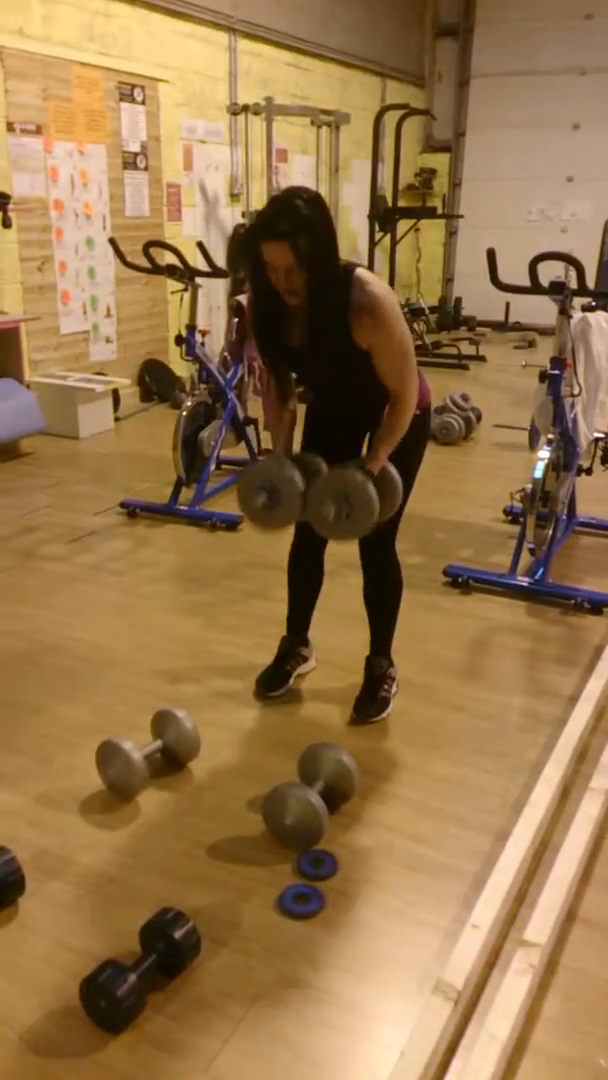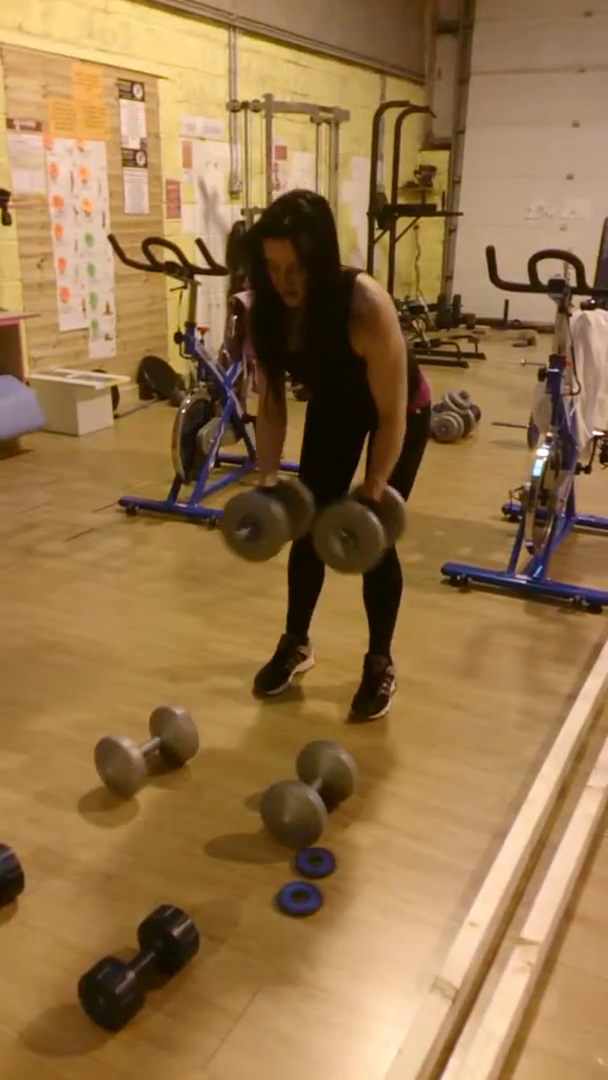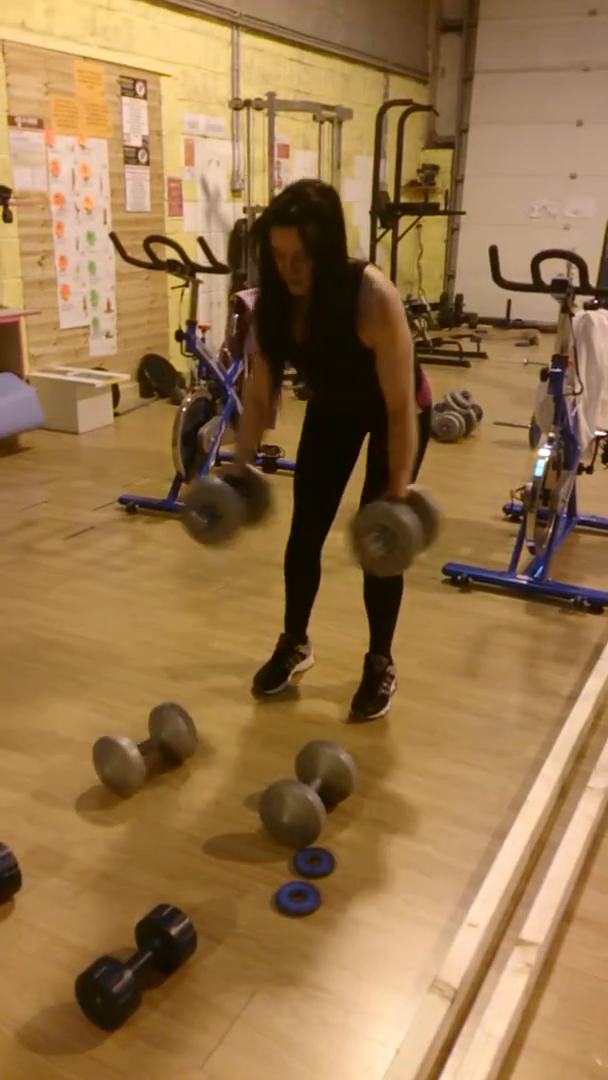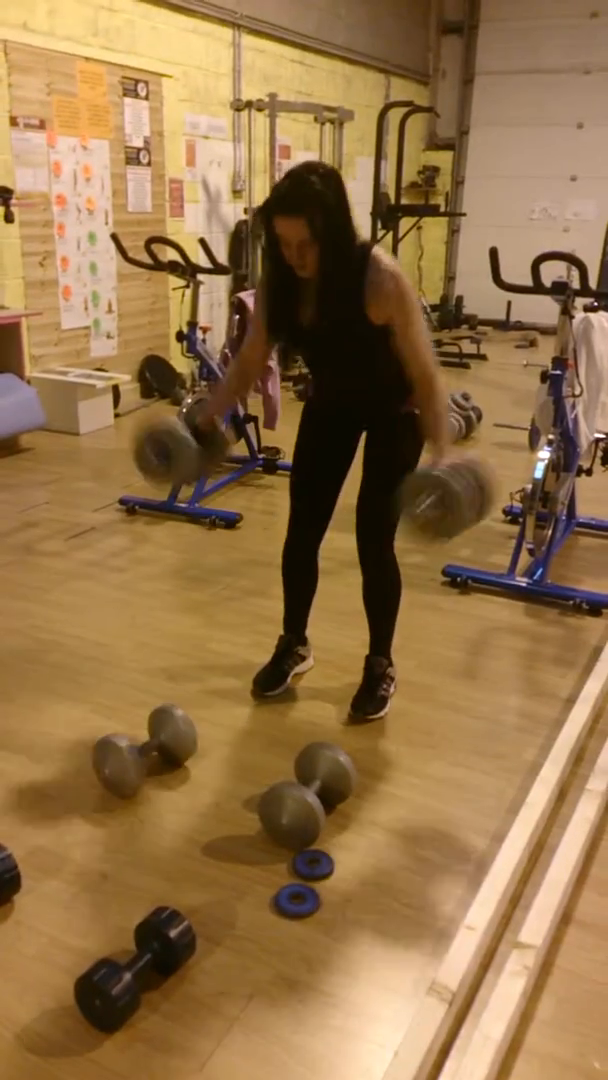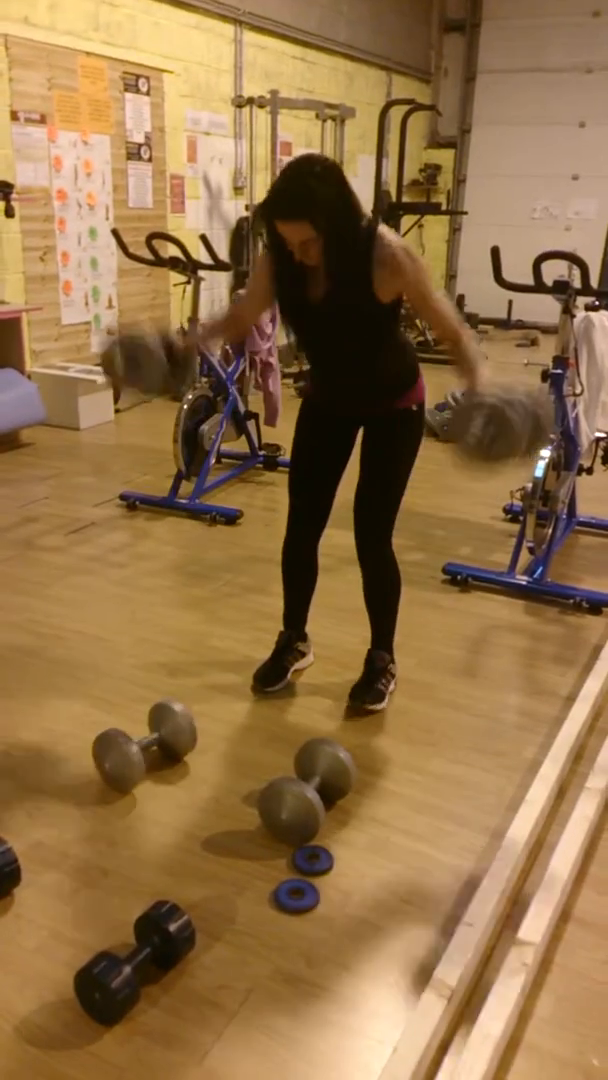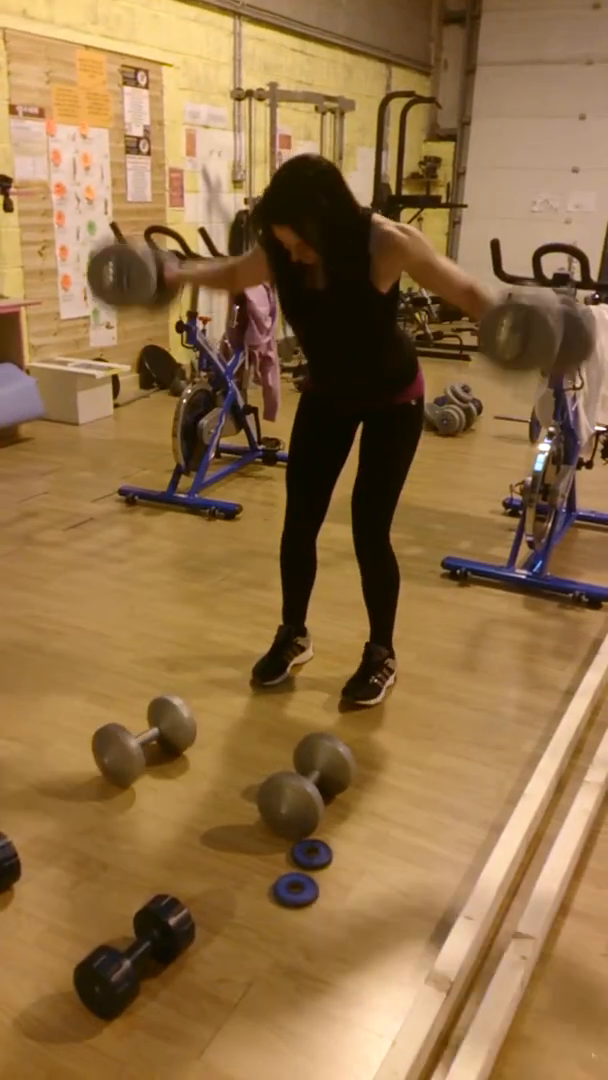
dt=0.1s
person 1, frame 1
left shoulder: (368, 301)
right shoulder: (264, 305)
left elbow: (403, 395)
right elbow: (278, 385)
left wrist: (372, 463)
right wrist: (282, 454)
left hip: (396, 412)
right hip: (330, 412)
left knee: (376, 539)
right knee: (307, 530)
left ankle: (381, 666)
right ankle: (296, 646)
person 1, frame 2
left shoulder: (367, 308)
right shoulder: (266, 307)
left elbow: (391, 413)
right elbow: (271, 396)
left wrist: (372, 495)
right wrist: (268, 474)
left hip: (399, 414)
right hip: (331, 413)
right knee: (308, 531)
left ankle: (380, 664)
right ankle: (295, 644)
person 1, frame 3
left shoulder: (373, 300)
right shoulder: (272, 300)
left elbow: (401, 405)
right elbow: (260, 386)
left wrist: (397, 492)
right wrist: (240, 461)
left hip: (391, 411)
right hip: (331, 410)
right knee: (305, 530)
left ankle: (380, 665)
right ankle: (293, 644)
person 1, frame 4
left shoulder: (381, 278)
right shoulder: (278, 280)
left elbow: (425, 371)
right elbow: (250, 359)
left wrist: (441, 453)
right wrist: (208, 415)
left hip: (394, 410)
right hip: (327, 408)
left knee: (373, 538)
right knee: (301, 531)
left ankle: (381, 664)
right ankle: (293, 645)
person 1, frame 5
left shoulder: (386, 257)
right shoulder: (281, 261)
left elbow: (449, 329)
right elbow: (243, 317)
left wrist: (479, 390)
left hip: (393, 406)
right hip: (326, 401)
left knee: (371, 536)
right knee: (301, 526)
left ankle: (383, 660)
right ankle: (294, 640)
person 1, frame 6
left shoulder: (385, 242)
right shoulder: (280, 253)
left elbow: (463, 289)
right elbow: (233, 273)
right wrist: (175, 273)
left hip: (392, 399)
right hip: (325, 394)
left knee: (369, 530)
right knee: (300, 520)
left ankle: (381, 655)
right ankle: (293, 635)
